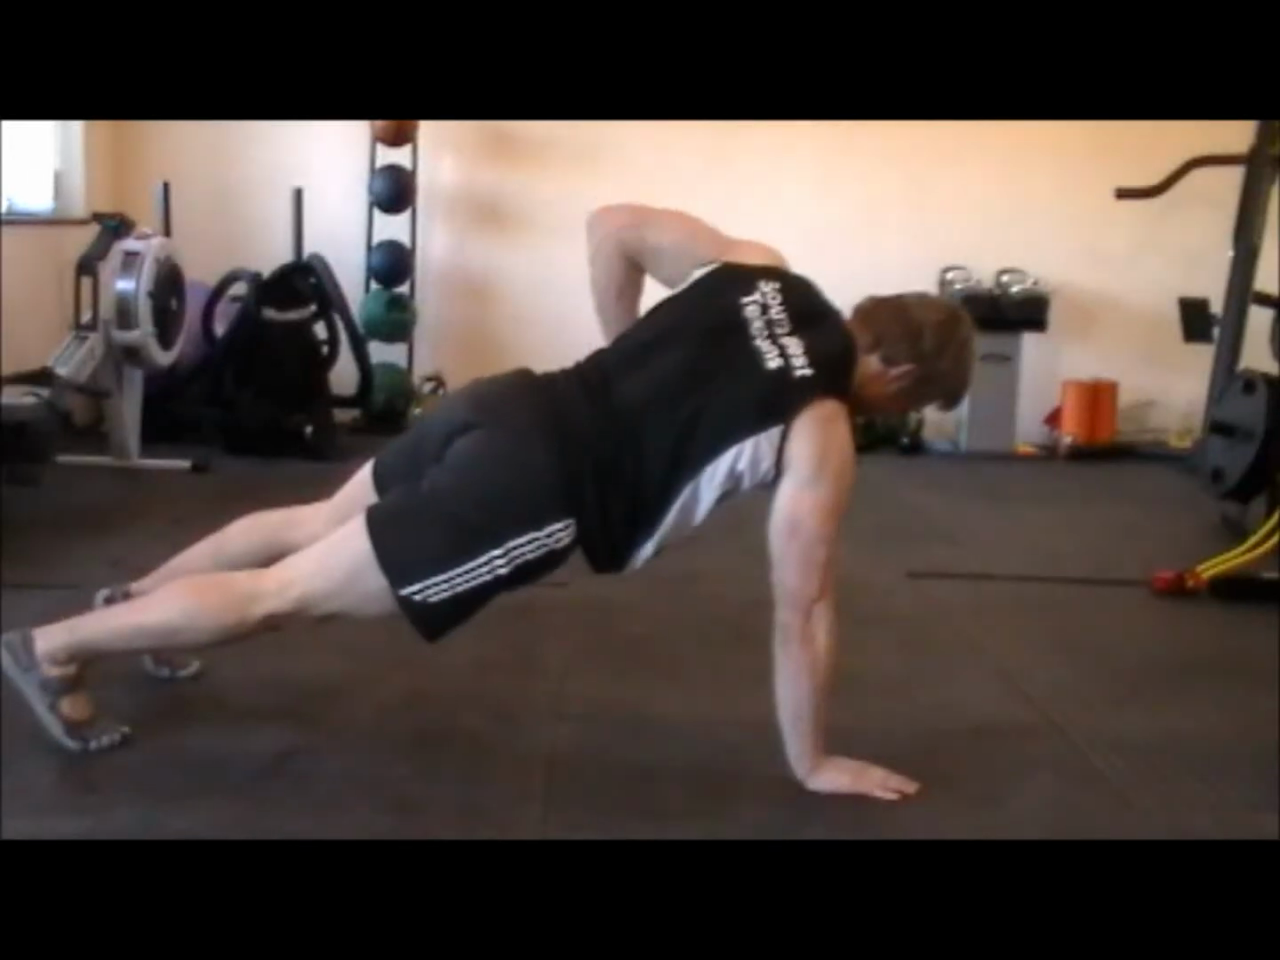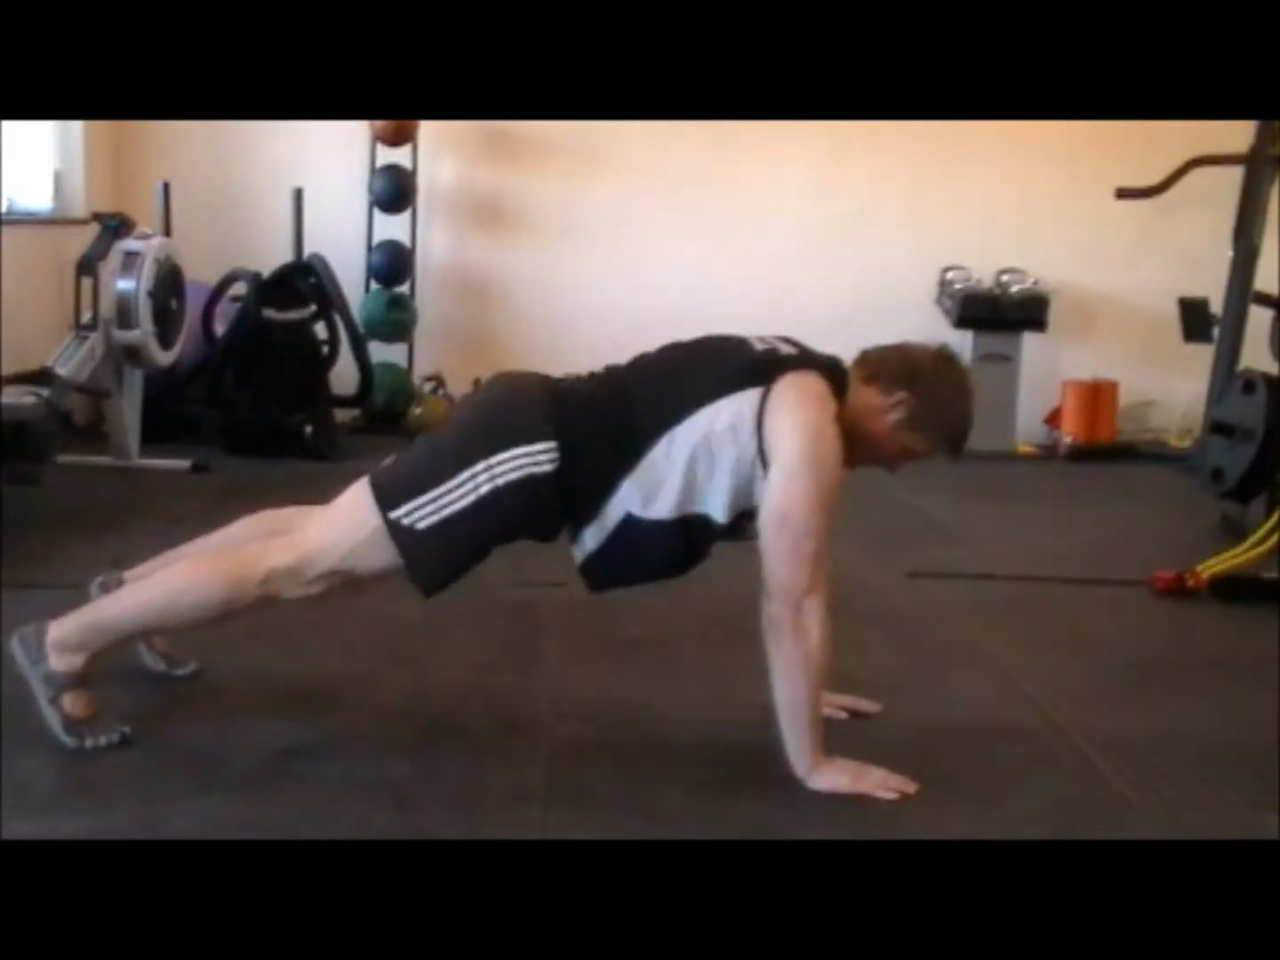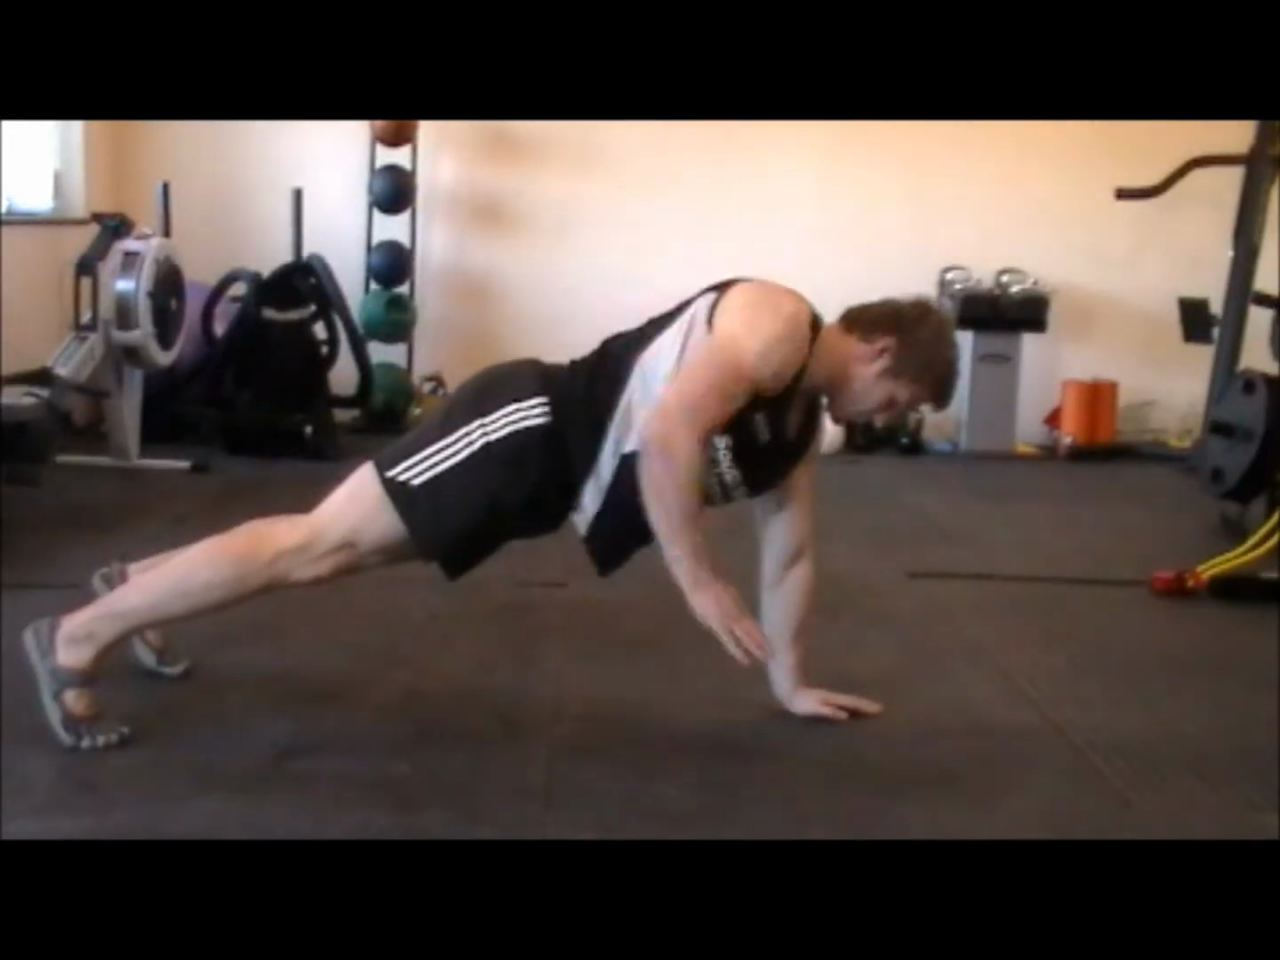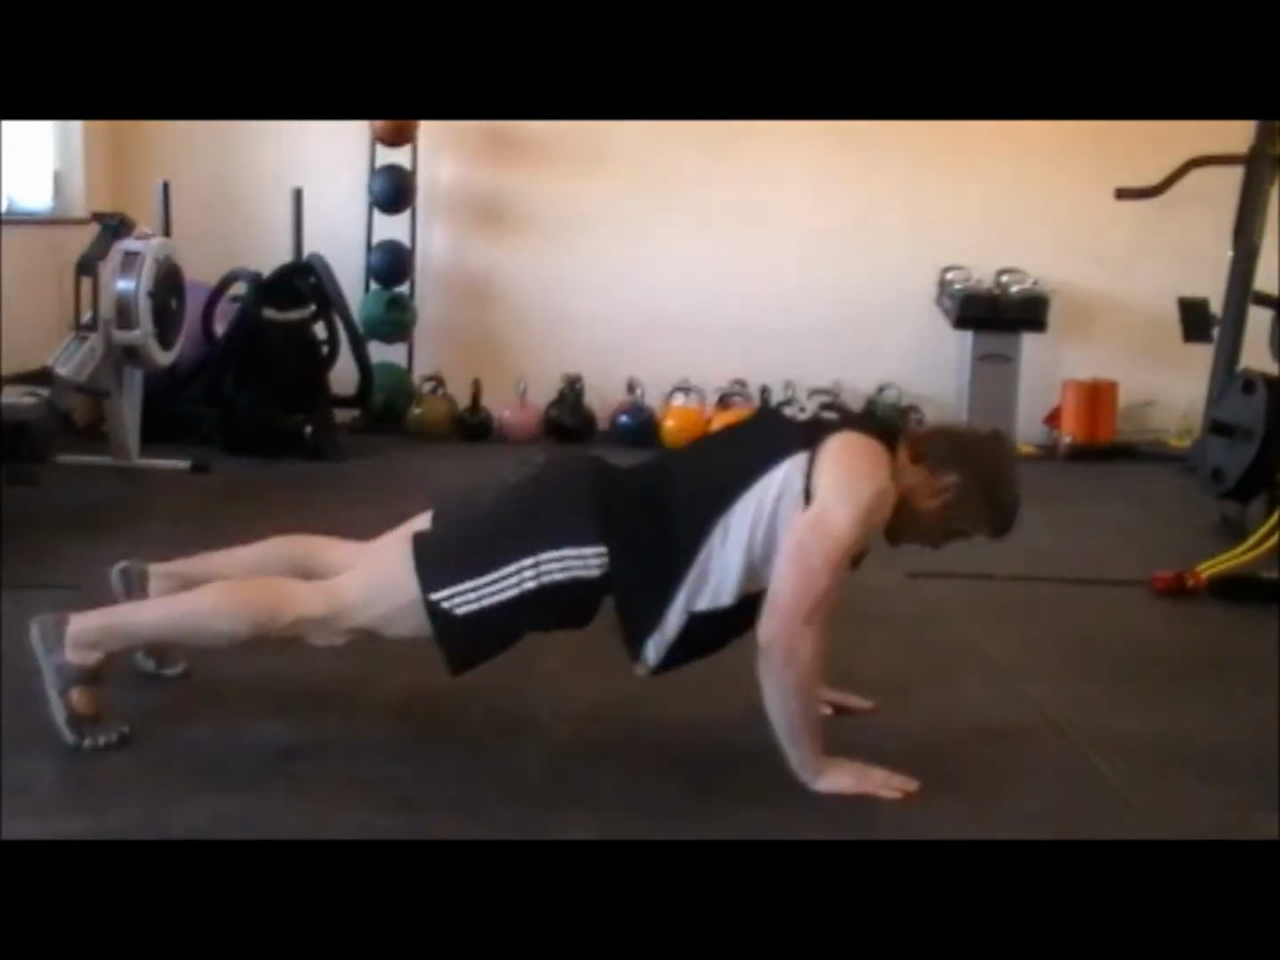
dt=1s
person 1, frame 1
left shoulder: (760, 270)
right shoulder: (822, 429)
left elbow: (610, 222)
right elbow: (802, 608)
right wrist: (812, 763)
left hip: (502, 409)
right hip: (529, 489)
left knee: (316, 525)
right knee: (289, 595)
left ankle: (132, 596)
person 1, frame 2
left shoulder: (797, 389)
right shoulder: (812, 426)
left elbow: (789, 578)
right elbow: (792, 601)
left wrist: (804, 685)
right wrist: (812, 759)
left hip: (538, 430)
right hip: (529, 448)
left knee: (322, 526)
right knee: (304, 562)
left ankle: (129, 584)
person 1, frame 3
left shoulder: (803, 416)
right shoulder: (777, 325)
left elbow: (788, 552)
right elbow: (668, 433)
left wrist: (790, 683)
right wrist: (697, 581)
left hip: (550, 484)
right hip: (523, 428)
left knee: (342, 552)
right knee: (312, 546)
left ankle: (136, 582)
right ankle: (73, 639)
person 1, frame 4
left shoulder: (843, 449)
right shoulder: (866, 480)
left elbow: (775, 578)
right elbow: (786, 629)
left wrist: (801, 685)
right wrist: (815, 765)
left hip: (581, 507)
right hip: (578, 541)
left knee: (347, 561)
right knee: (330, 611)
left ankle: (156, 578)
right ankle: (81, 641)
